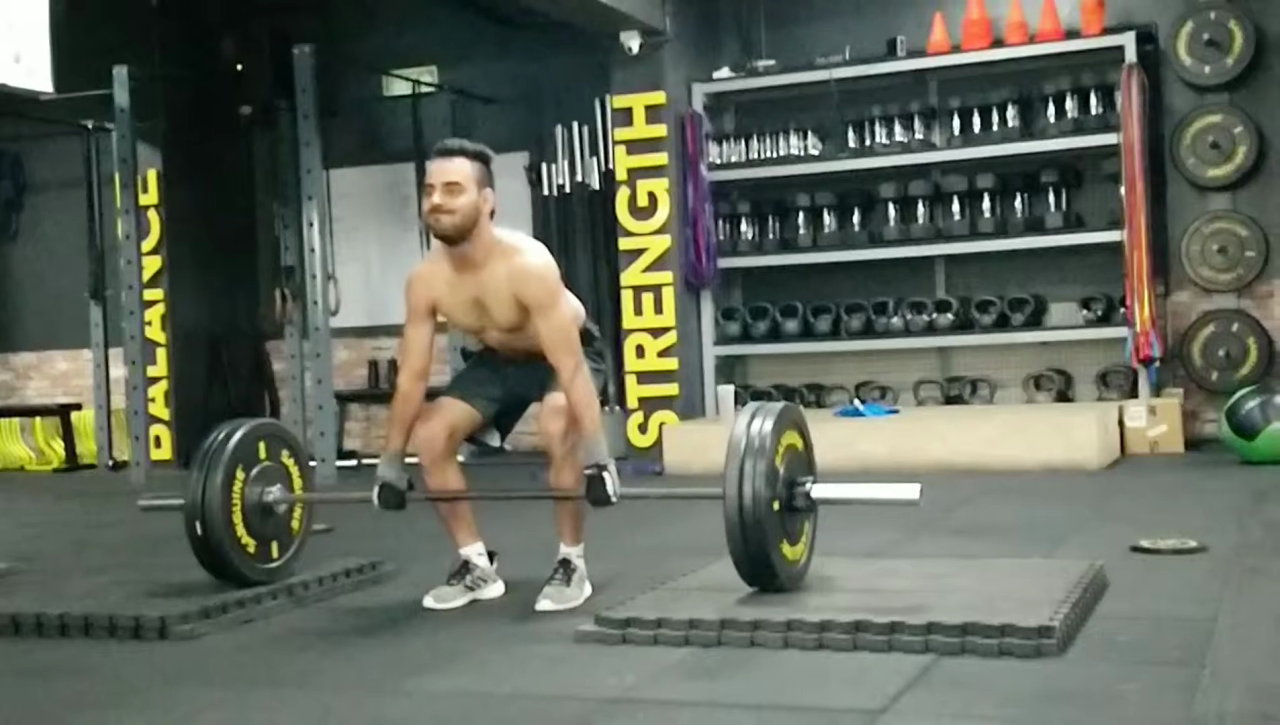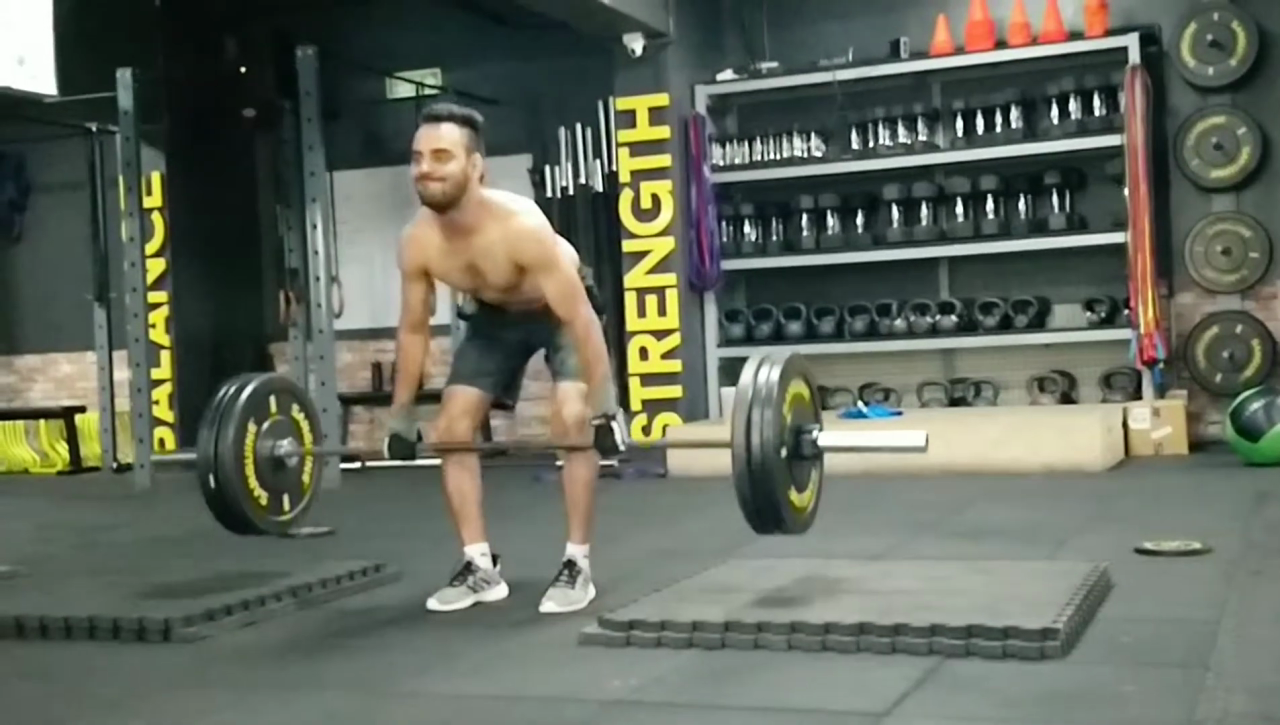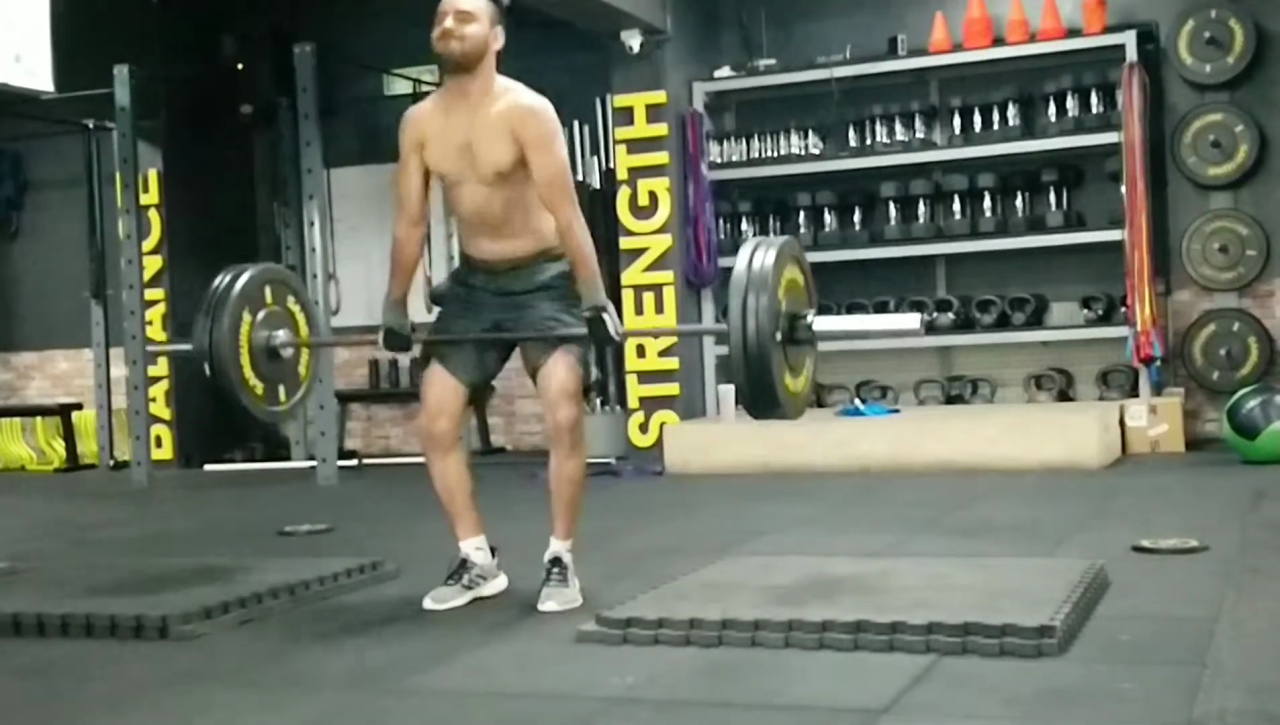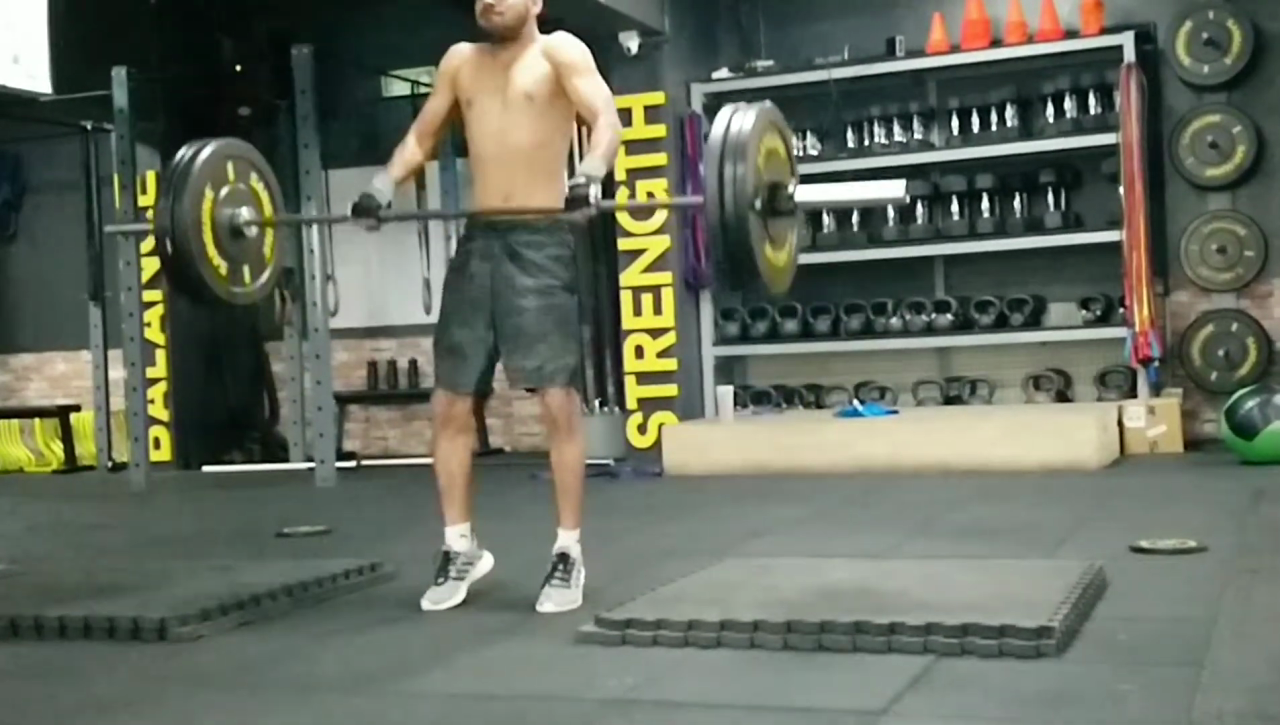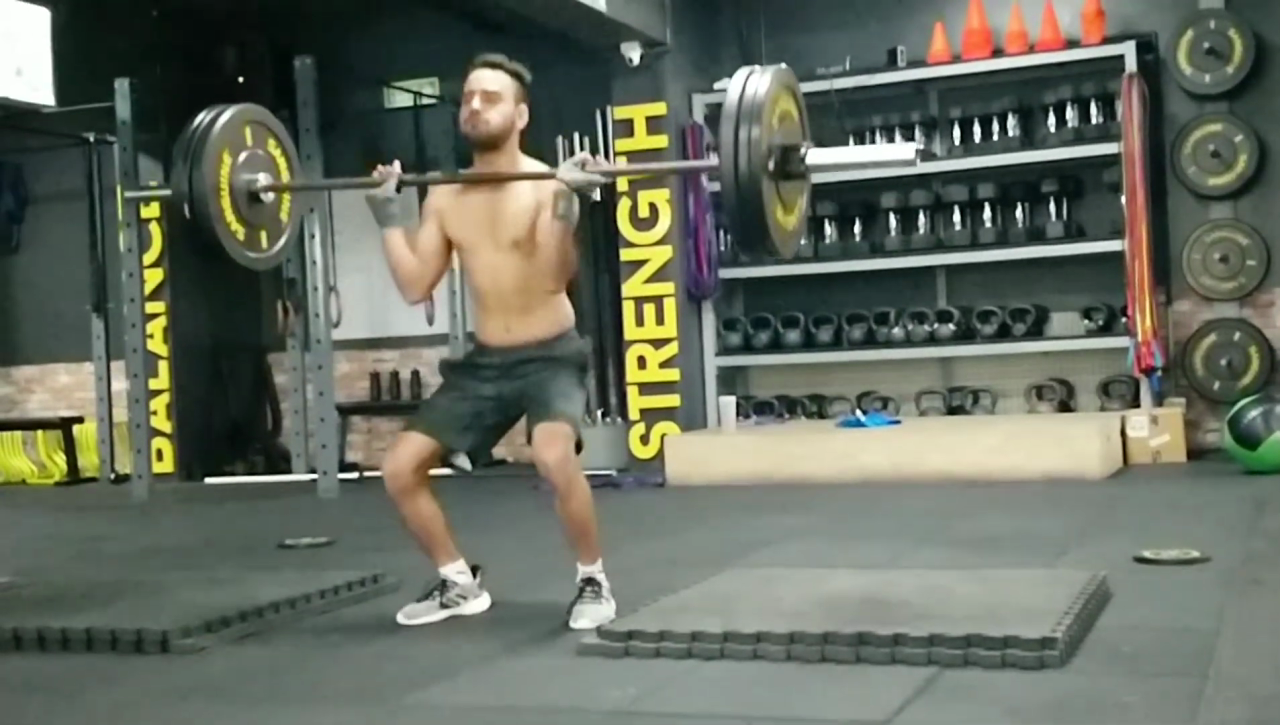
dt=1s
person 1, frame 1
left shoulder: (529, 265)
right shoulder: (425, 279)
left elbow: (569, 368)
right elbow: (411, 376)
left wrist: (598, 457)
right wrist: (390, 462)
left hip: (569, 354)
right hip: (499, 360)
left knee: (557, 427)
right knee: (429, 436)
left ankle: (571, 564)
right ankle: (477, 565)
person 1, frame 2
left shoulder: (521, 226)
right shoulder: (417, 241)
left elbow: (579, 320)
right elbow: (412, 329)
left wrist: (605, 408)
right wrist: (401, 417)
left hip: (562, 308)
right hip: (494, 315)
left knee: (572, 418)
right knee: (452, 426)
left ankle: (576, 566)
right ankle: (480, 566)
person 1, frame 3
left shoulder: (524, 109)
right shoulder: (418, 122)
left elbow: (567, 212)
right elbow: (410, 221)
left wrist: (596, 302)
right wrist: (394, 308)
left hip: (543, 280)
right hip: (473, 284)
left knee: (563, 417)
right knee: (435, 422)
left ankle: (559, 561)
right ankle: (477, 560)
person 1, frame 4
left shoulder: (560, 51)
right shoulder: (460, 60)
left elbow: (606, 119)
right elbow: (422, 135)
left wrist: (589, 176)
right wrist: (381, 187)
left hip: (540, 244)
right hip: (475, 244)
left knee: (557, 403)
right knee: (450, 405)
left ankle: (568, 554)
right ankle: (460, 548)
person 1, frame 5
left shoulder: (545, 184)
right shoulder: (442, 197)
left elbow: (552, 278)
right elbow: (415, 287)
left wrist: (568, 202)
right wrist: (388, 213)
left hip: (550, 357)
right hip: (484, 361)
left knee: (553, 454)
right knee: (400, 467)
left ankle: (593, 580)
right ankle: (459, 581)
